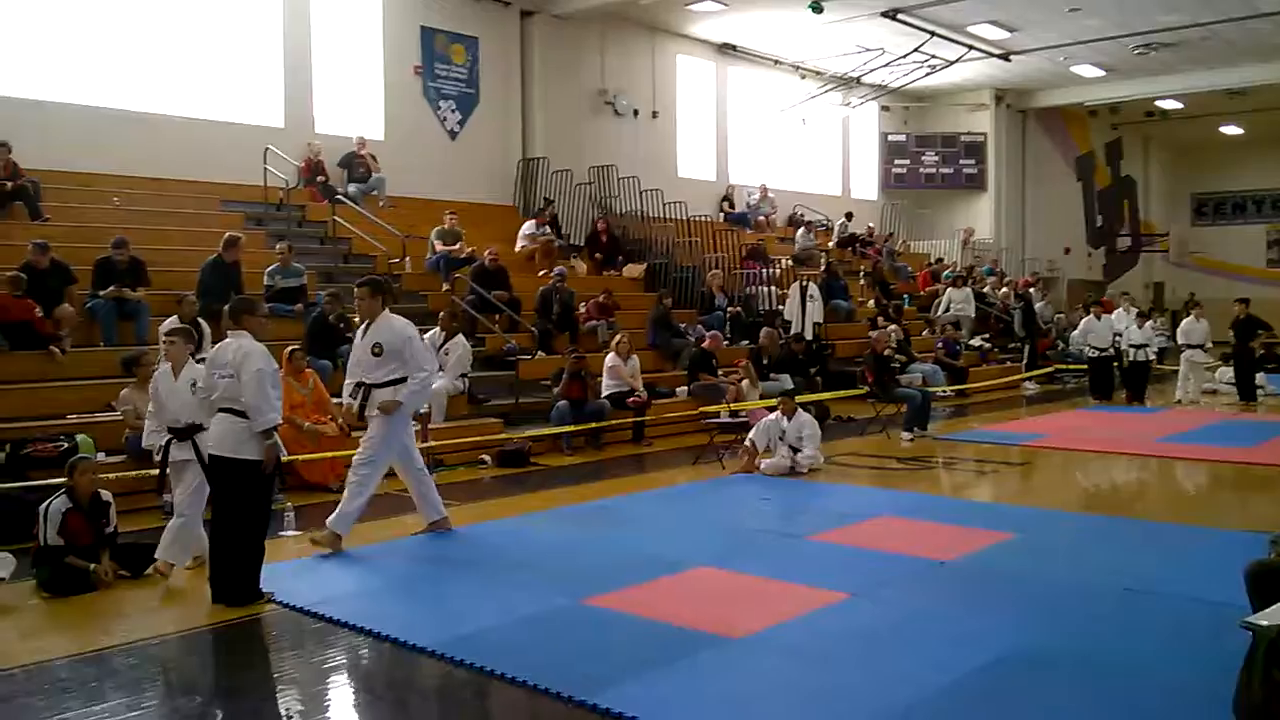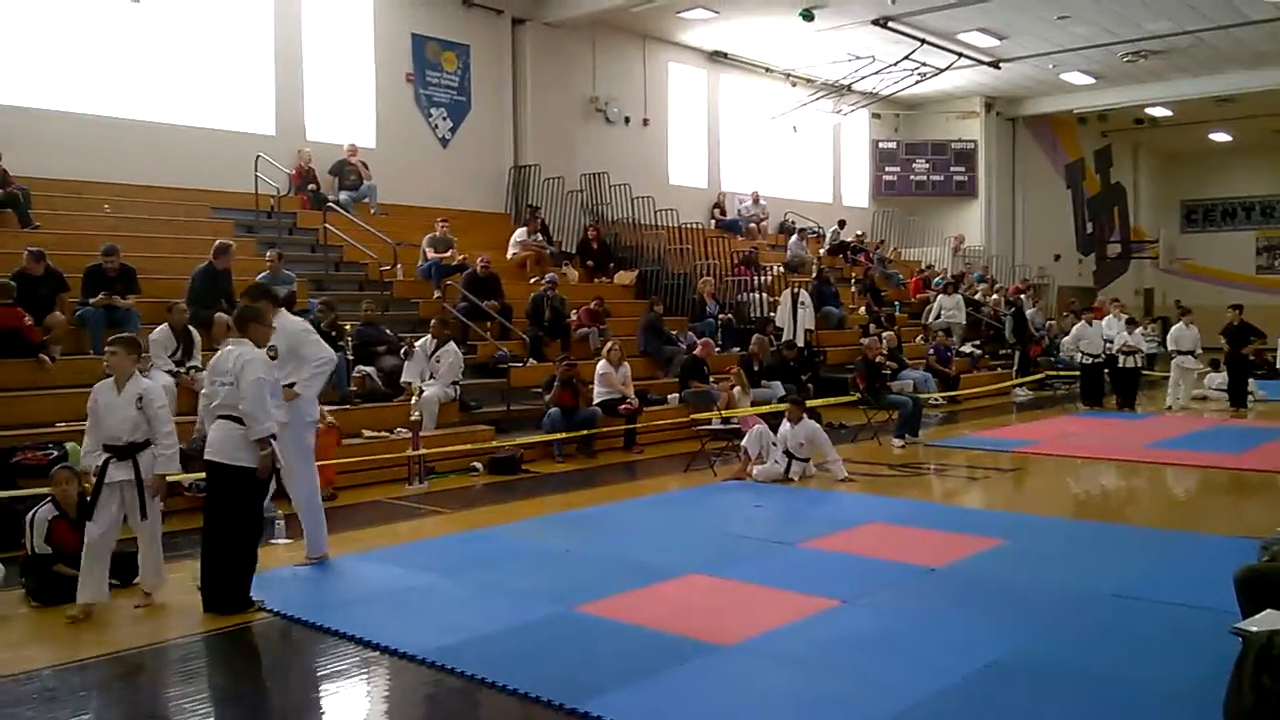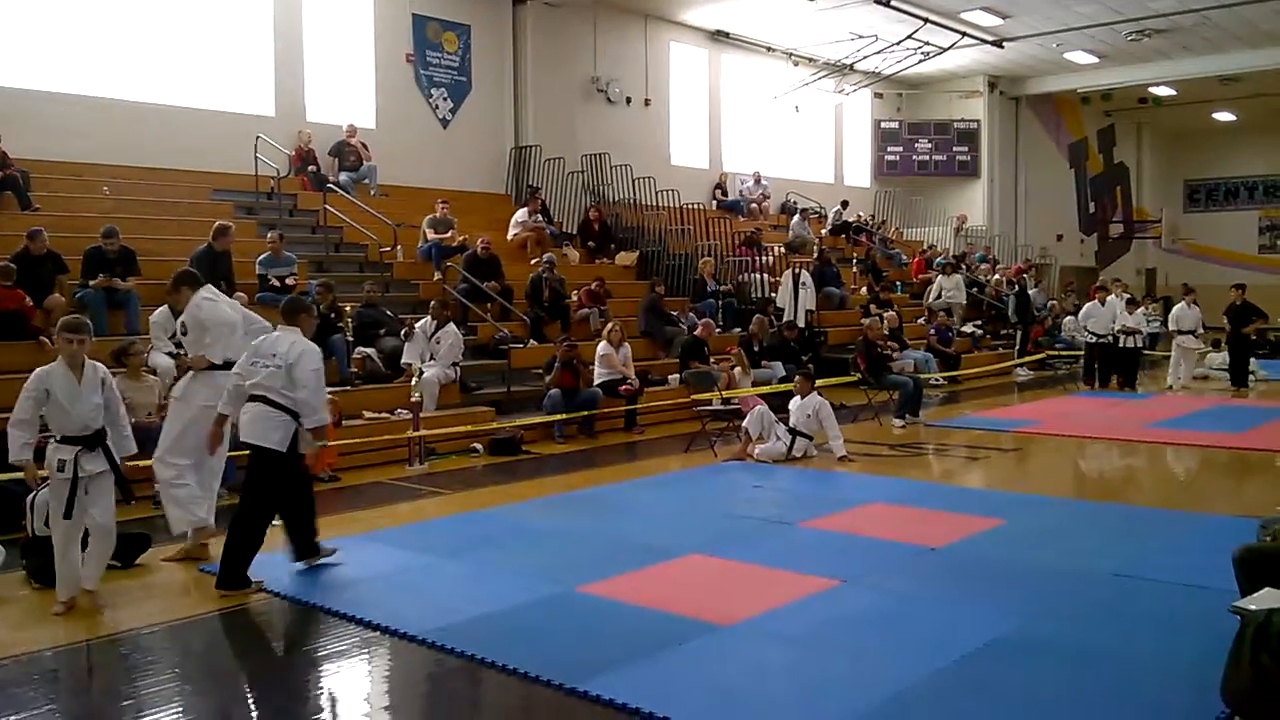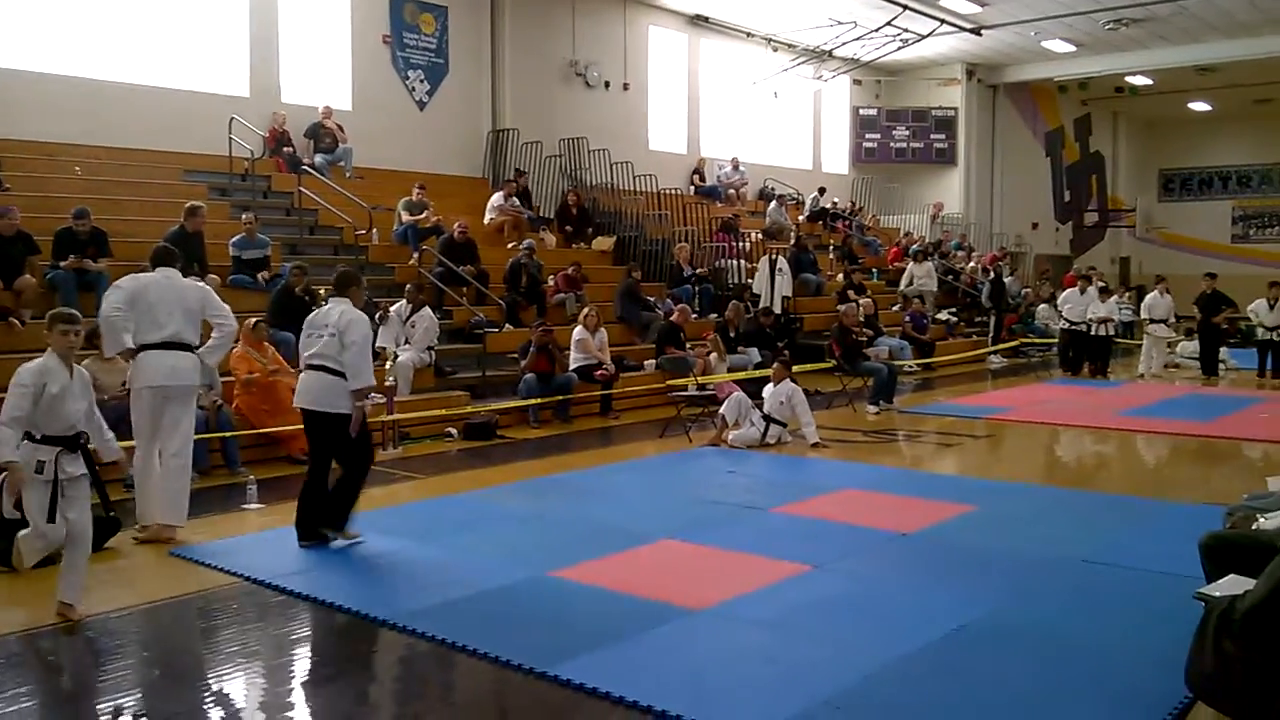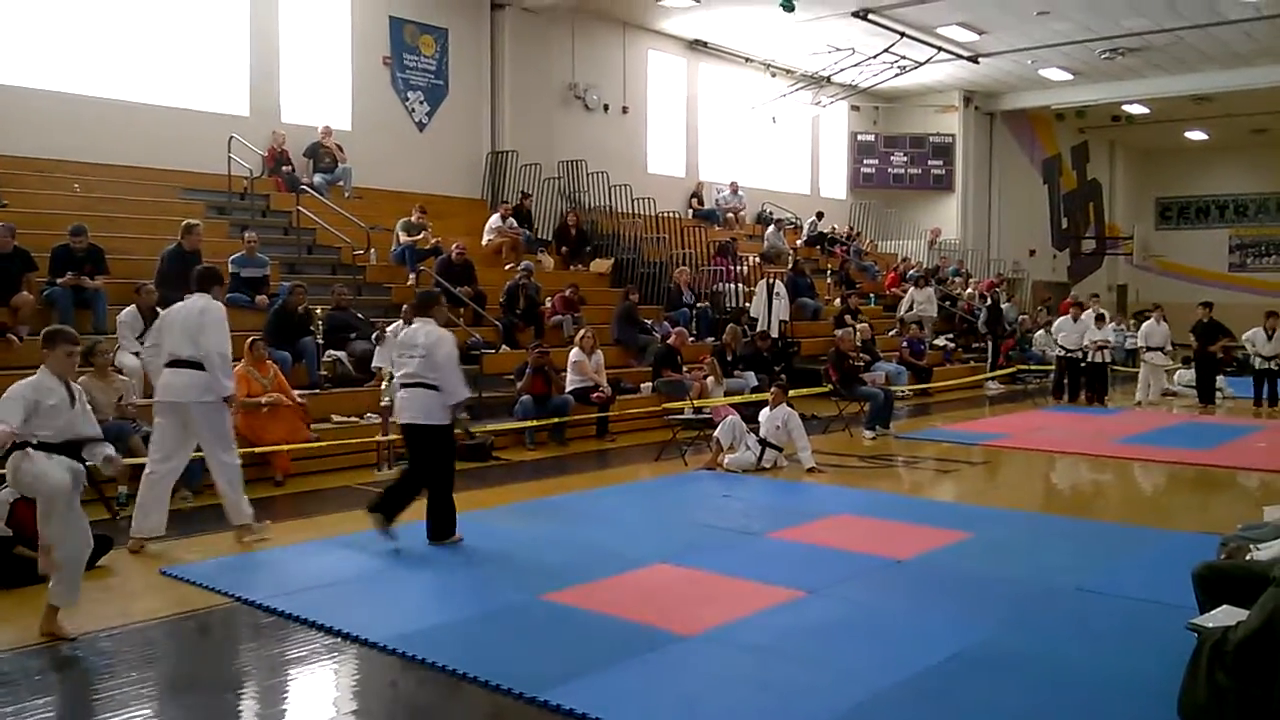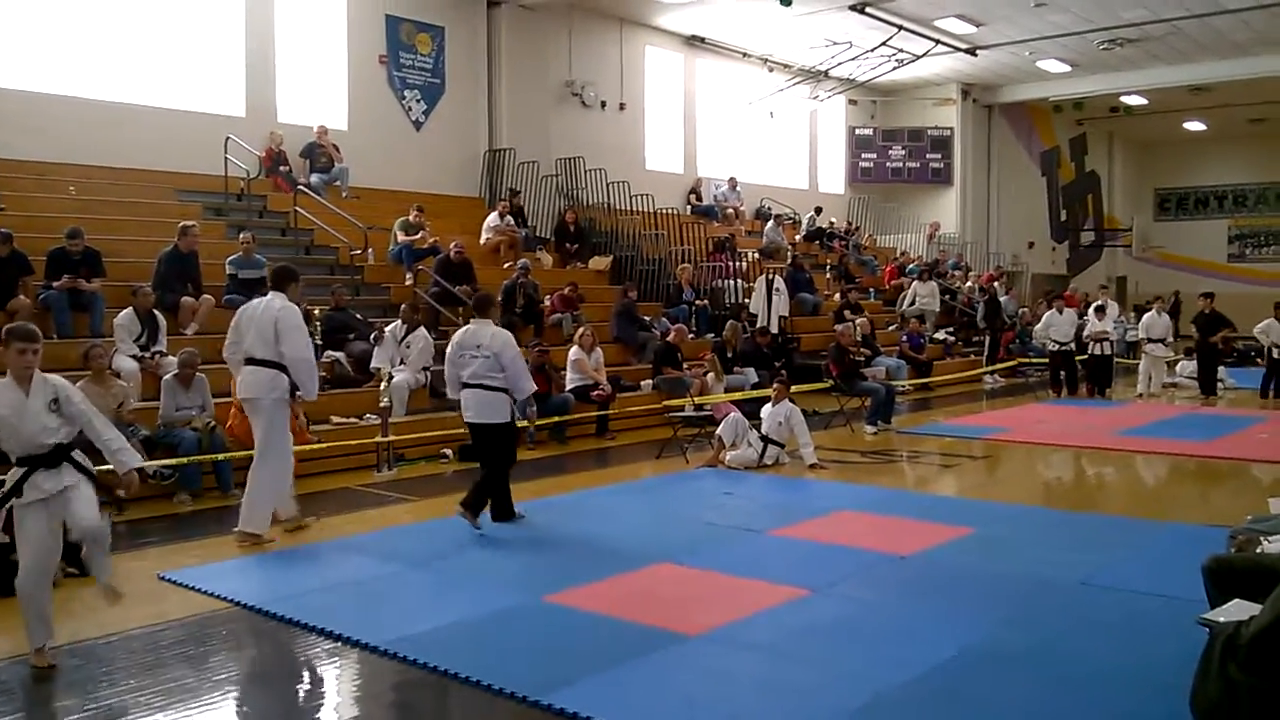
dt=0.5s
person 1, frame 1
left shoulder: (202, 375)
right shoulder: (159, 377)
right elbow: (154, 415)
right wrist: (155, 447)
left hip: (198, 447)
right hip: (172, 446)
left knee: (186, 506)
right knee: (185, 505)
left ankle: (167, 559)
right ankle: (199, 551)
person 1, frame 2
left shoulder: (149, 391)
right shoulder: (100, 391)
left elbow: (165, 433)
right elbow: (93, 433)
left wrist: (160, 474)
right wrist: (91, 467)
left hip: (140, 467)
right hip: (107, 467)
left knee: (147, 532)
right knee: (96, 536)
left ankle: (149, 588)
right ankle: (88, 600)
person 1, frame 3
left shoulder: (100, 374)
right shoulder: (43, 378)
left elbow: (117, 416)
right elbow: (21, 422)
left wrist: (123, 454)
right wrist: (26, 461)
left hip: (99, 456)
right hip: (64, 458)
left knee: (103, 525)
right knee: (65, 530)
left ankle: (89, 586)
right ankle: (67, 593)
person 1, frame 4
left shoulder: (82, 376)
right shoulder: (33, 373)
left elbow: (92, 418)
left wrist: (113, 451)
left hip: (73, 458)
right hip: (38, 459)
left knee: (80, 533)
right knee: (50, 533)
left ankle: (67, 601)
person 1, frame 5
left shoulder: (77, 394)
right shoulder: (26, 389)
left elbow: (90, 436)
left wrist: (107, 457)
left hip: (64, 470)
right hip: (32, 463)
left knee: (77, 543)
right knee: (58, 481)
left ankle: (50, 619)
right ankle: (47, 545)
person 1, frame 6
left shoulder: (56, 386)
left elbow: (95, 424)
left wrist: (125, 462)
left hip: (68, 471)
right hip: (30, 482)
left knee: (91, 528)
right knee: (33, 567)
left ankle: (102, 576)
right ankle: (39, 643)
person 2, frame 1
left shoulder: (401, 329)
right shoulder: (363, 330)
left elbow: (426, 370)
right elbow: (354, 370)
left wrist: (398, 401)
right wrist: (349, 401)
left hip: (391, 405)
right hip: (372, 403)
left knee: (365, 464)
right knee: (409, 463)
left ankle: (335, 532)
right ankle: (438, 517)
person 2, frame 2
left shoulder: (295, 328)
left elbow: (326, 358)
left wrist: (298, 390)
left hip: (293, 414)
right hip: (270, 414)
left knee: (300, 483)
left ankle: (317, 549)
person 2, frame 3
left shoulder: (201, 301)
right shoulder: (224, 302)
left elbow: (228, 322)
left wrist: (210, 357)
right wrist: (238, 365)
left hip: (206, 386)
right hip: (222, 385)
left knee: (168, 458)
right knee: (207, 466)
left ankle: (199, 524)
right ankle: (197, 541)
person 2, frame 4
left shoulder: (136, 282)
right shoulder: (199, 290)
left elbow: (110, 313)
right elbow: (228, 327)
left wrist: (123, 348)
right wrist: (204, 358)
left hip: (149, 367)
right hip: (185, 368)
left knee: (146, 447)
right knee: (178, 448)
left ankle: (148, 520)
right ankle: (167, 521)
person 2, frame 5
left shoulder: (170, 312)
right shoulder: (213, 309)
left elbow: (151, 353)
right elbow: (216, 353)
right wrist: (226, 390)
left hip: (168, 386)
right hip: (200, 387)
left knee: (161, 461)
right knee: (223, 457)
left ankle: (141, 533)
right ankle: (242, 522)
person 2, frame 6
left shoulder: (248, 308)
right shoulder: (287, 310)
left elbow: (230, 352)
right elbow: (299, 355)
right wrist: (308, 391)
left hip: (248, 382)
right hip: (272, 385)
left knee: (278, 451)
right knee: (270, 457)
left ankle: (289, 514)
right ankle: (249, 528)
person 3, frame 1
left shoulder: (217, 352)
right shoulder: (253, 352)
left elbow: (206, 398)
right elbow: (258, 401)
right wrist: (270, 442)
left hip: (222, 441)
right hip: (248, 442)
left knee: (224, 517)
right knee: (250, 519)
left ankle: (222, 589)
right ankle: (242, 591)
person 3, frame 2
left shoulder: (219, 358)
right shoulder: (255, 359)
left elbow: (207, 406)
right elbow: (256, 410)
right wrist: (264, 451)
left hip: (218, 447)
right hip: (245, 449)
left knee: (217, 524)
right knee: (243, 527)
left ankle: (214, 597)
right ankle: (232, 599)
person 3, frame 3
left shoulder: (261, 343)
right shoulder: (306, 350)
left elbow: (235, 383)
right elbow: (311, 398)
left wrist: (218, 424)
right wrist: (319, 439)
left hip: (254, 420)
right hip: (278, 427)
left knee: (298, 485)
right knee: (256, 504)
left ankle: (306, 547)
right ankle: (231, 578)
person 3, frame 4
left shoulder: (315, 317)
right shoulder: (356, 318)
right elbow: (357, 362)
right wrist: (359, 401)
left hip: (309, 390)
right hip: (337, 395)
left knee: (319, 462)
right knee: (358, 460)
left ankle: (310, 530)
right ankle: (333, 521)
person 3, frame 5
left shoulder: (403, 335)
right shoulder: (441, 336)
right elbow: (450, 378)
right wrist: (458, 412)
left hip: (406, 403)
right hip: (432, 406)
left knee: (419, 467)
right knee: (441, 472)
left ankle: (382, 509)
right ankle: (441, 531)
person 3, frame 6
left shoulder: (459, 337)
right shoulder: (501, 337)
left elbow: (450, 373)
right elbow: (517, 374)
left wrist: (462, 398)
left hip: (471, 403)
right hip: (496, 403)
left knee: (490, 459)
right knee: (499, 463)
left ankle: (503, 511)
right ankle: (471, 506)
